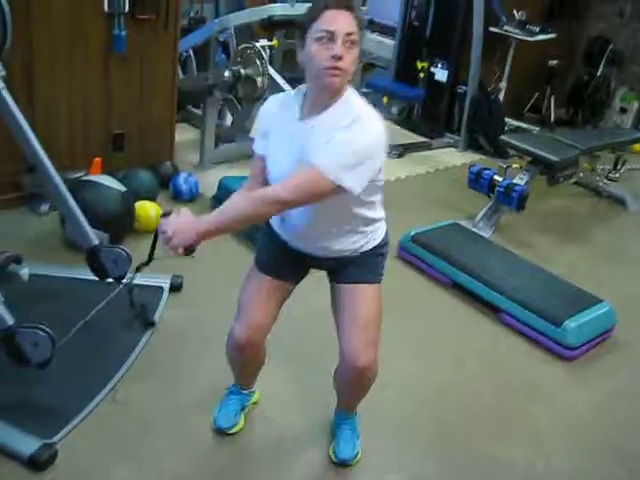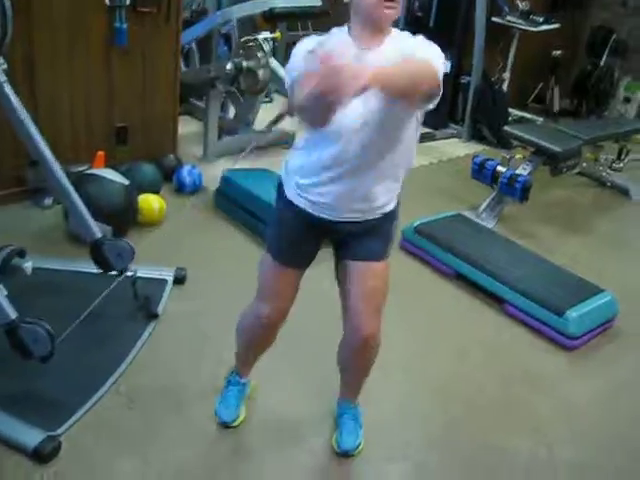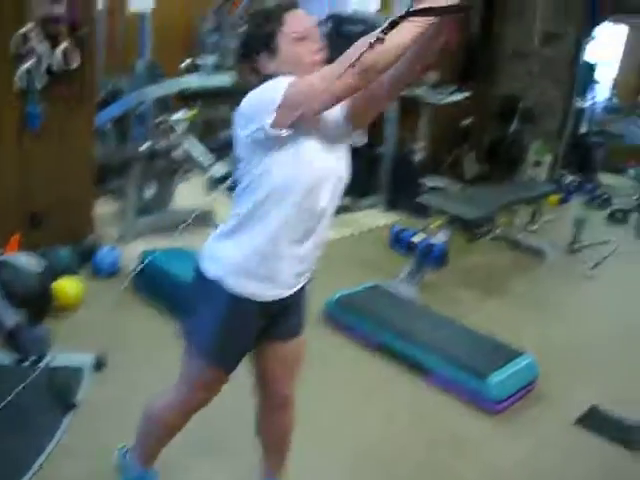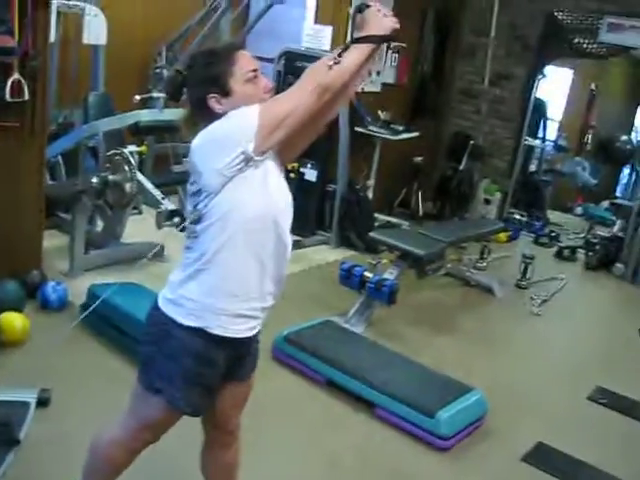
dt=0.3s
person 1, frame 1
left shoulder: (364, 129)
right shoulder: (276, 107)
left elbow: (283, 197)
right elbow: (256, 185)
left wrist: (201, 227)
right wrist: (202, 222)
left hip: (355, 248)
right hip: (288, 237)
left knee: (361, 362)
right knee: (245, 335)
left ankle: (345, 417)
right ankle: (242, 391)
person 1, frame 2
left shoulder: (421, 53)
right shoulder: (316, 50)
left elbow: (418, 82)
right elbow: (308, 106)
left wrist: (368, 74)
right wrist: (325, 89)
left hip: (371, 214)
right hip: (304, 202)
left knee: (364, 332)
right knee: (267, 312)
left ankle: (348, 405)
right ankle: (238, 378)
person 1, frame 3
left shoulder: (334, 114)
right shoulder: (262, 105)
left elbow: (392, 79)
right elbow: (355, 71)
left hip: (287, 289)
right hip: (233, 286)
left knee: (279, 393)
right knee: (192, 392)
person 1, frame 4
left shoulder: (263, 148)
right shoulder: (220, 140)
left elbow: (324, 103)
right elbow: (315, 90)
left wrist: (370, 41)
left hip: (239, 329)
right hip: (192, 327)
left knee: (224, 431)
right knee: (141, 429)
